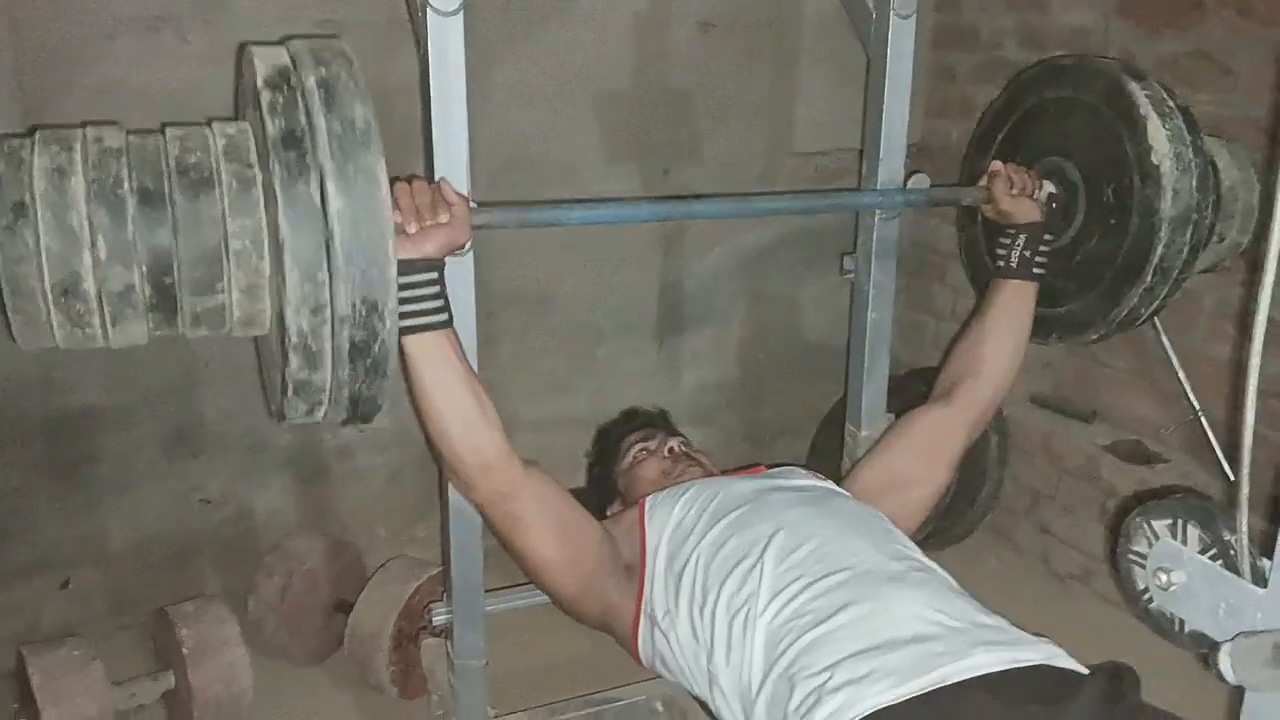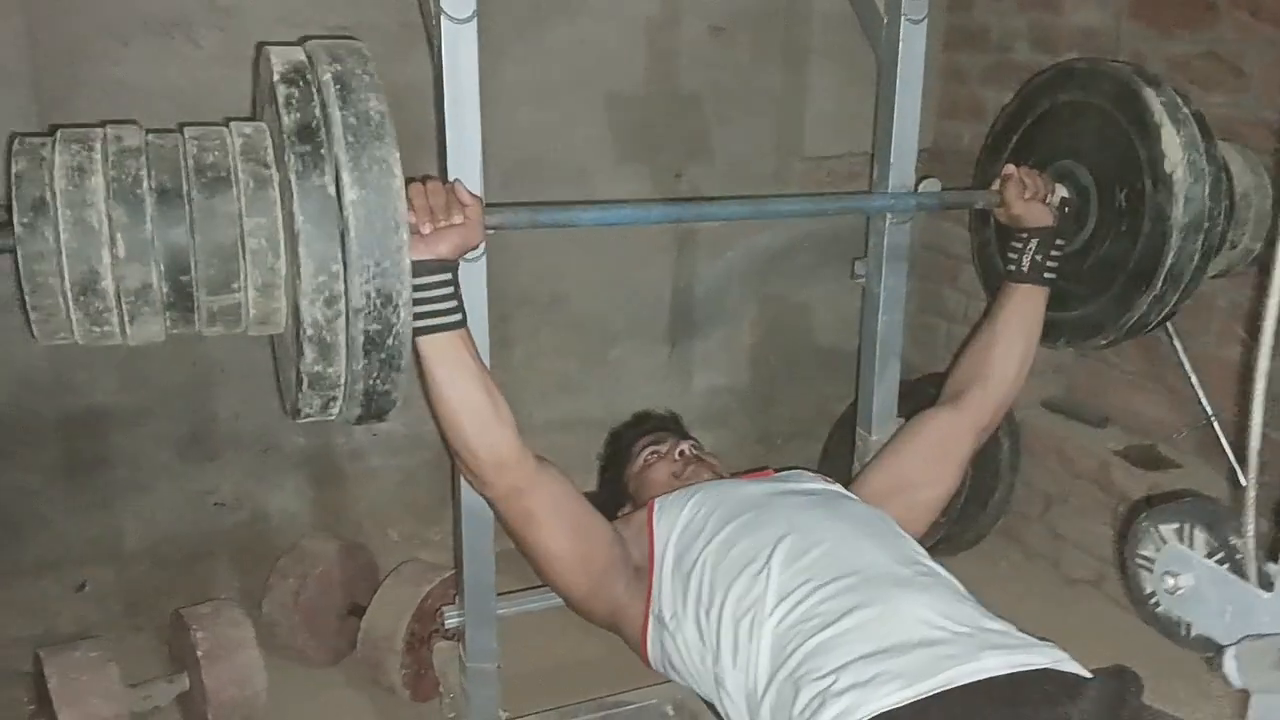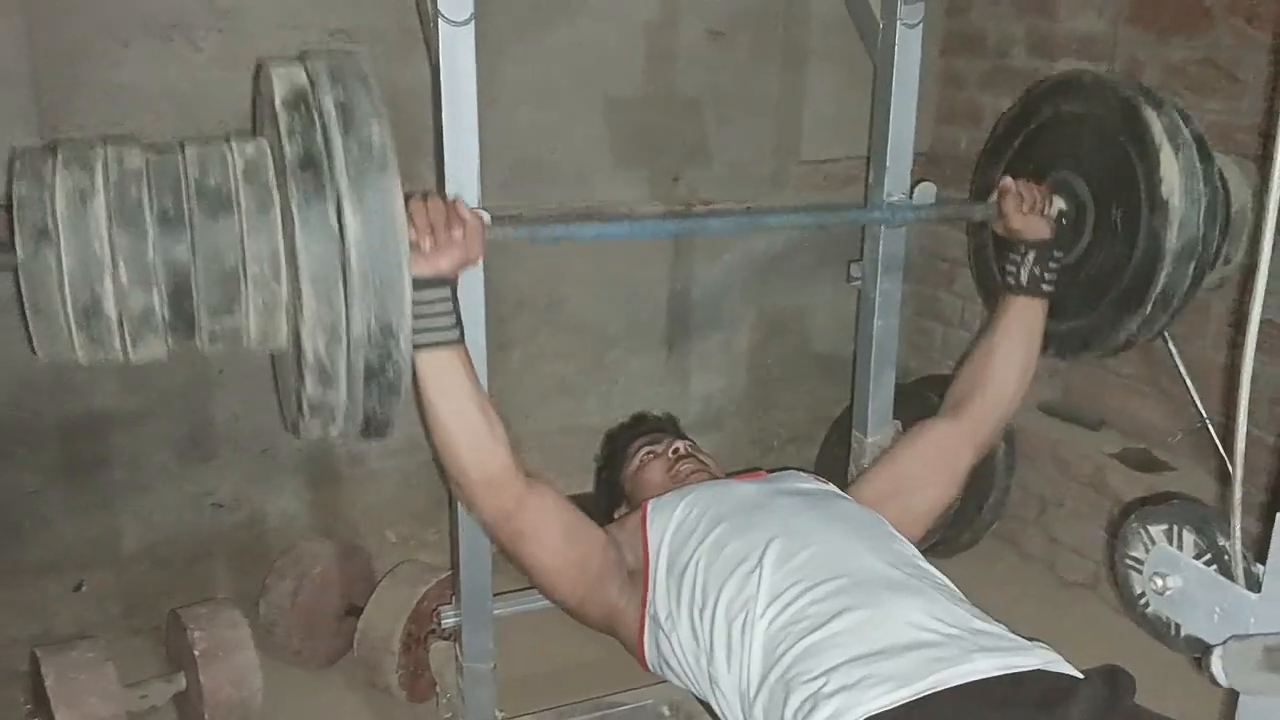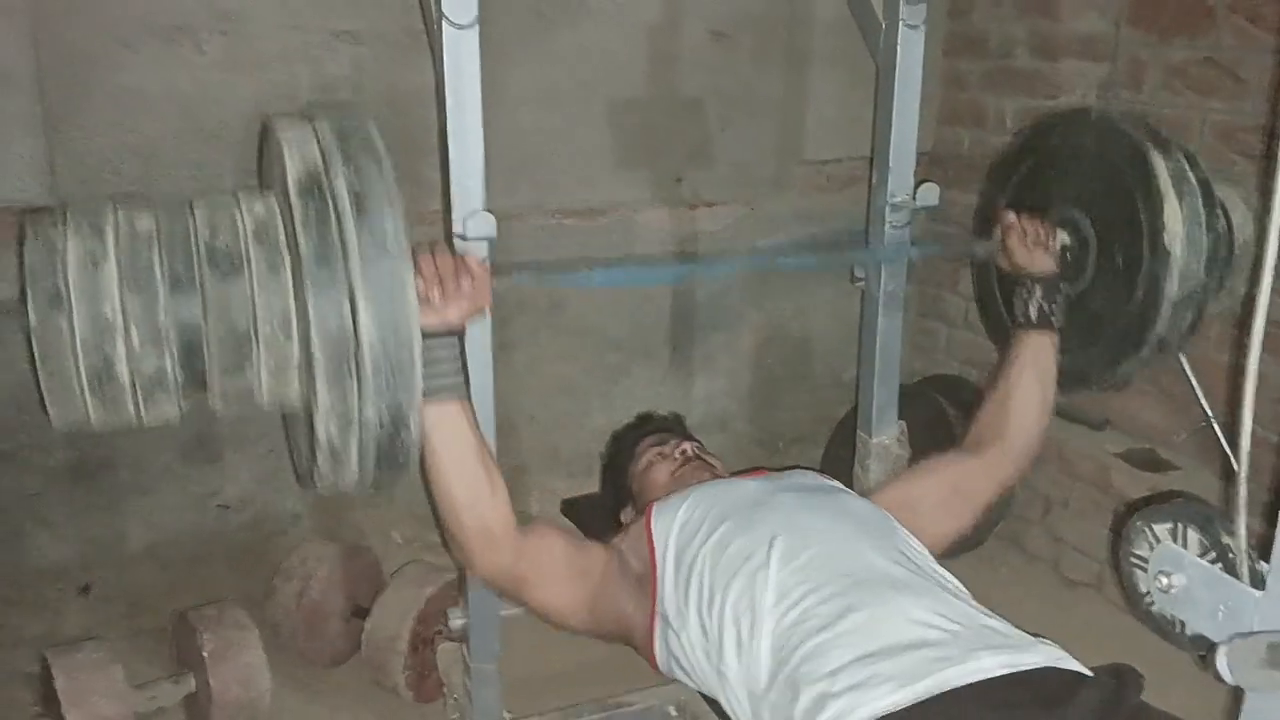
dt=0.2s
person 1, frame 1
left shoulder: (831, 500)
right shoulder: (626, 562)
left elbow: (960, 403)
right elbow: (490, 470)
left wrist: (1022, 242)
right wrist: (417, 275)
person 1, frame 2
left shoulder: (844, 504)
right shoulder: (634, 565)
left elbow: (966, 408)
right elbow: (503, 468)
left wrist: (1032, 245)
right wrist: (431, 275)
person 1, frame 3
left shoulder: (832, 506)
right shoulder: (630, 567)
left elbow: (968, 421)
right elbow: (496, 487)
left wrist: (1030, 258)
right wrist: (432, 290)
person 1, frame 4
left shoulder: (838, 505)
right shoulder: (641, 569)
left elbow: (993, 456)
right elbow: (493, 544)
left wrist: (1038, 292)
right wrist: (439, 343)
